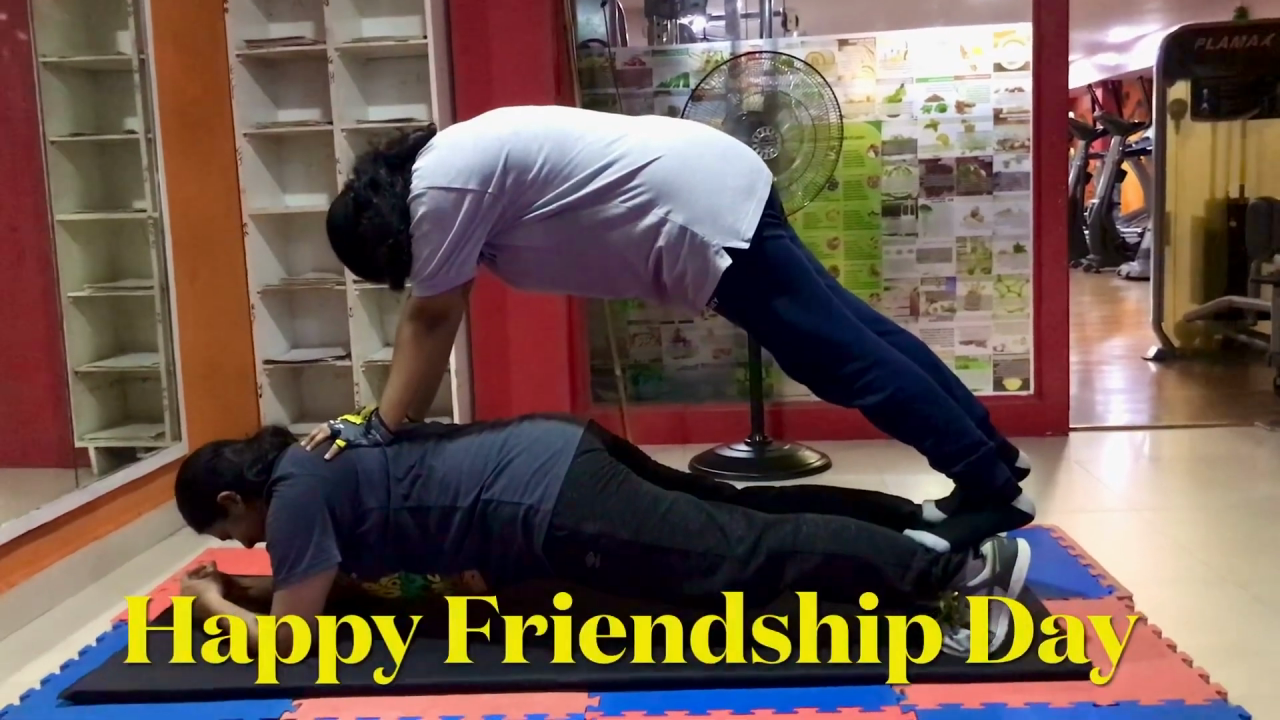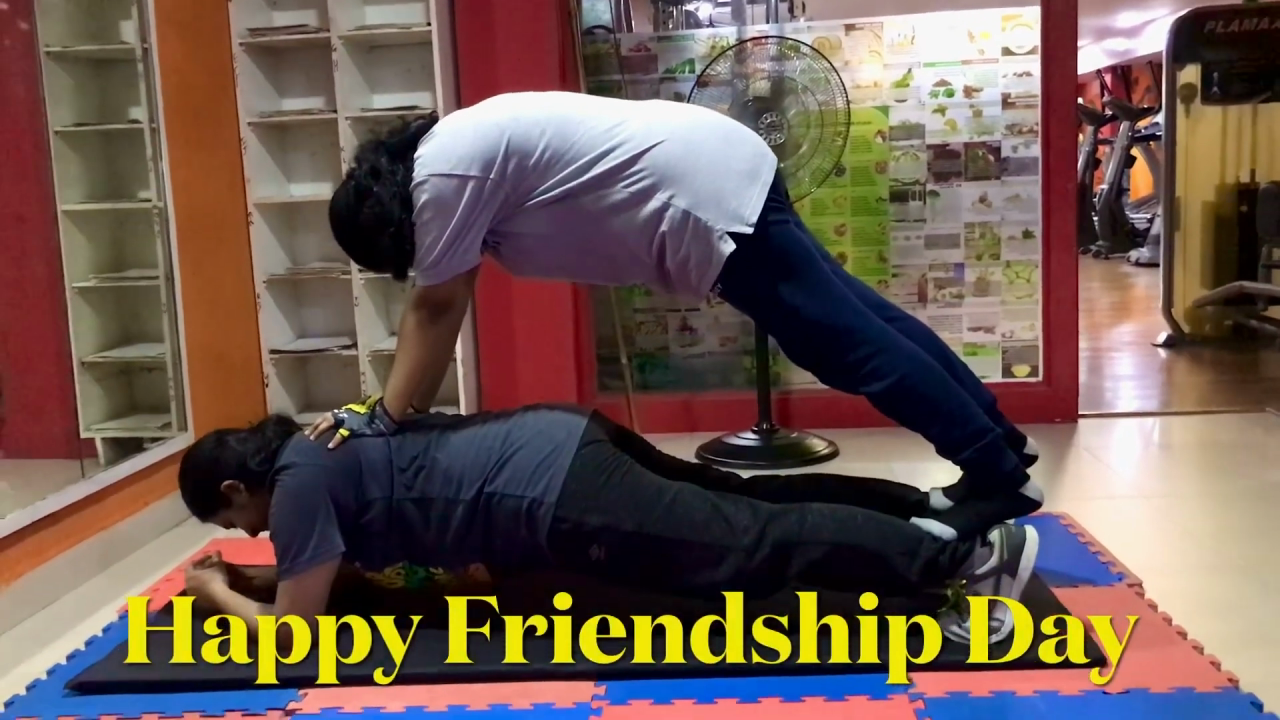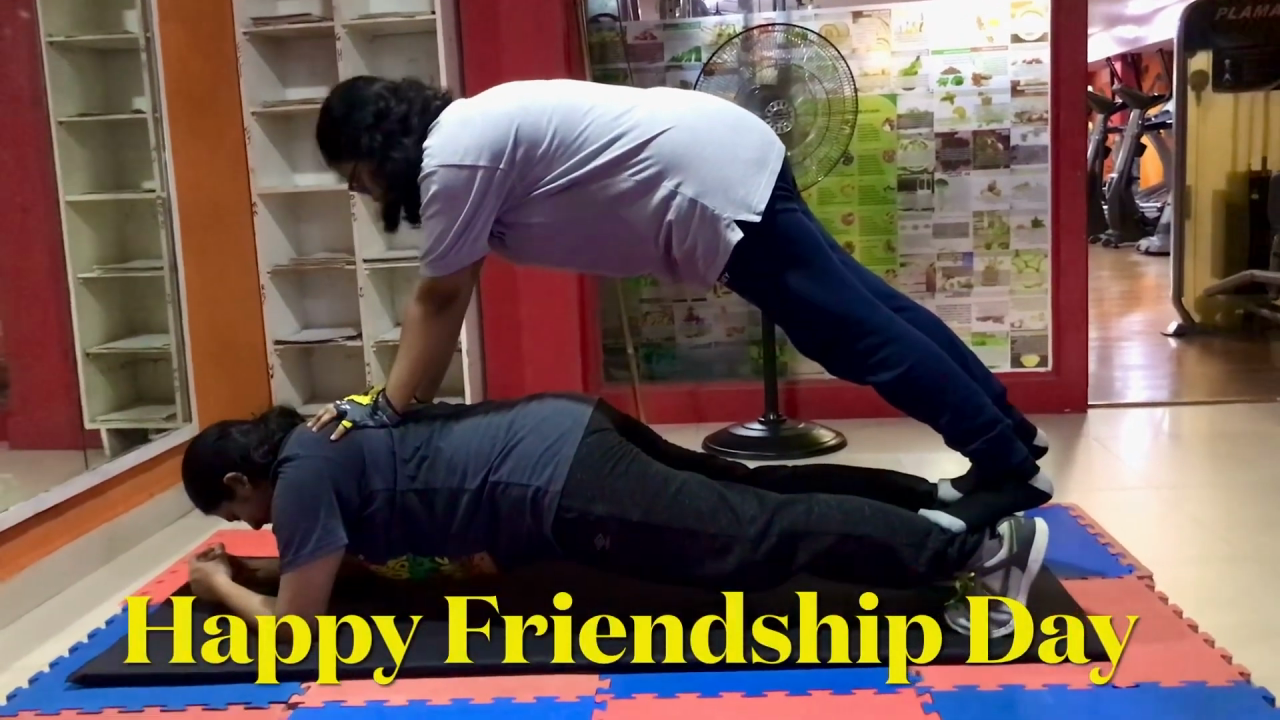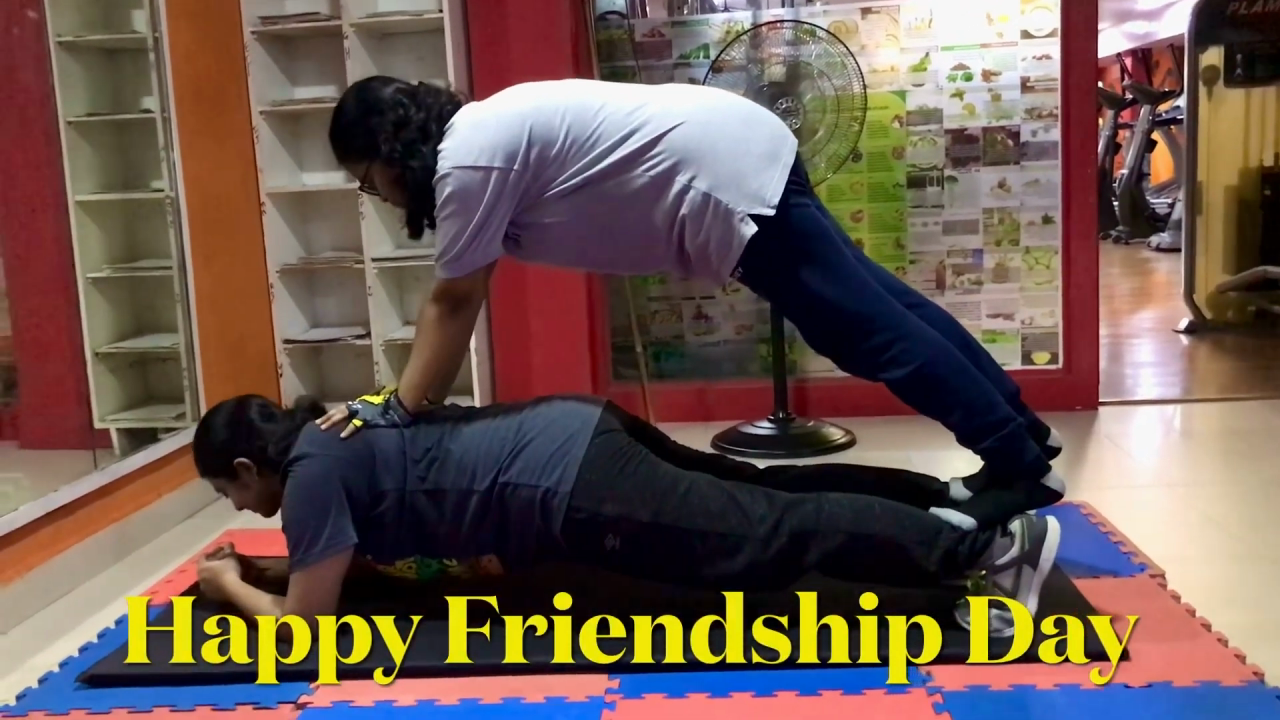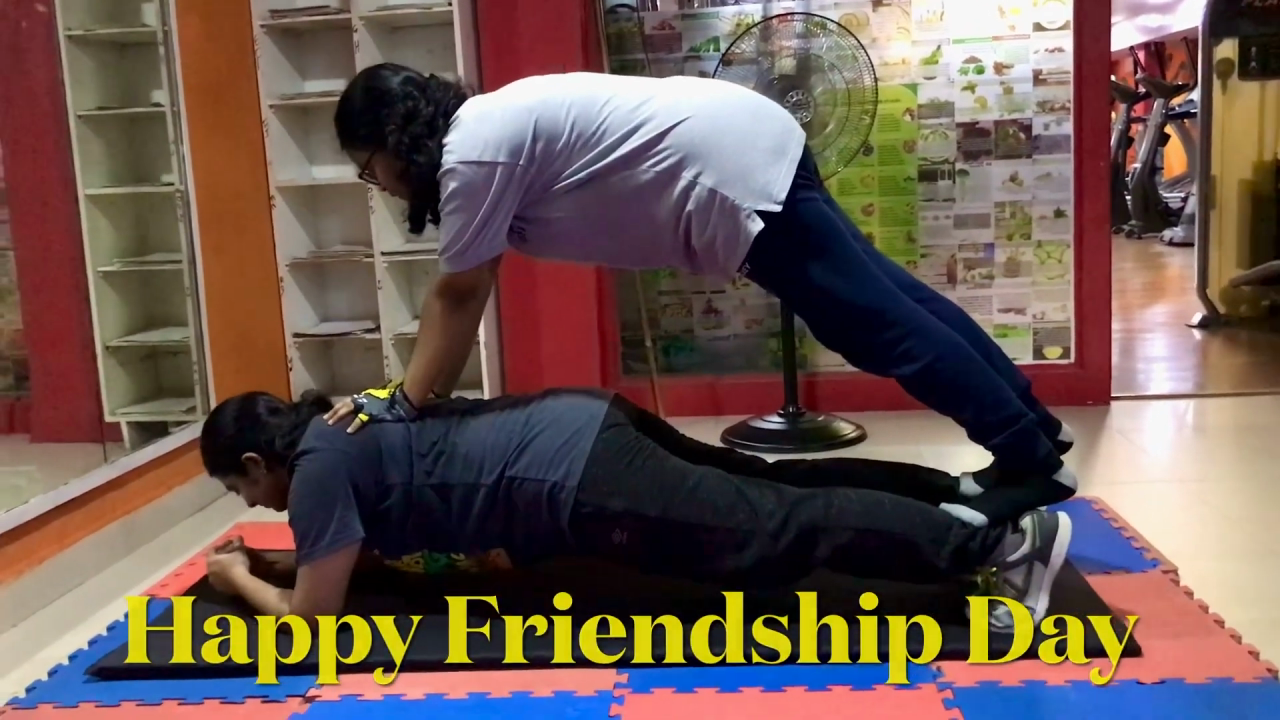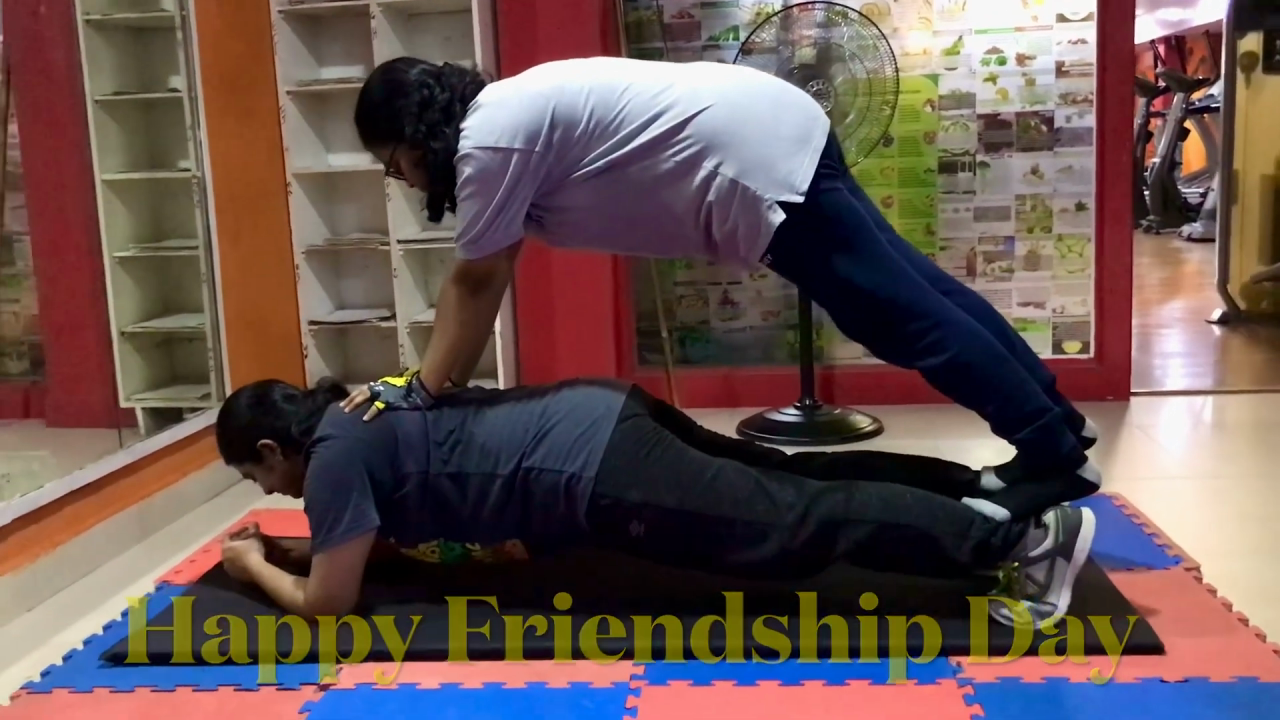
dt=0.5s
person 1, frame 1
left shoulder: (295, 494)
right shoulder: (314, 461)
left elbow: (292, 638)
right elbow: (346, 568)
left wrist: (215, 605)
right wrist: (267, 578)
left hip: (549, 506)
right hip: (553, 452)
left knee: (749, 558)
right knee: (741, 519)
left ankle: (961, 567)
right ankle: (927, 526)
person 1, frame 2
left shoulder: (298, 483)
right shoulder: (317, 448)
left elbow: (295, 628)
right elbow: (333, 564)
left wrist: (219, 593)
right wrist: (273, 566)
left hip: (555, 496)
right hip: (557, 444)
left knee: (756, 547)
right knee: (747, 505)
left ankle: (971, 553)
right ankle: (934, 510)
person 1, frame 3
left shoulder: (302, 475)
right shoulder: (322, 441)
left elbow: (298, 621)
left wrist: (222, 585)
right wrist: (277, 560)
left hip: (561, 487)
right hip: (562, 432)
left knee: (765, 538)
right knee: (755, 498)
left ankle: (980, 546)
right ankle: (941, 504)
person 1, frame 4
left shoulder: (312, 473)
right shoulder: (330, 436)
left elbow: (306, 620)
right elbow: (355, 546)
left wrist: (231, 585)
right wrist: (287, 556)
left hip: (573, 488)
right hip: (573, 436)
left knee: (775, 538)
right knee: (764, 497)
left ankle: (993, 544)
right ankle: (952, 501)
person 1, frame 5
left shoulder: (320, 468)
right shoulder: (339, 430)
left elbow: (314, 616)
right elbow: (353, 545)
left wrist: (241, 579)
right wrist: (291, 551)
left hip: (580, 484)
right hip: (579, 428)
left knee: (785, 533)
right knee: (775, 492)
left ankle: (1003, 540)
right ankle: (966, 498)
person 1, frame 6
left shoulder: (334, 455)
right shoulder: (353, 416)
left elbow: (329, 601)
right elbow: (377, 529)
left wrist: (255, 566)
right wrist: (305, 539)
left hip: (596, 473)
right hip: (597, 419)
left knee: (801, 527)
right knee: (793, 485)
left ankle: (1024, 535)
right ankle: (984, 491)
person 2, frame 1
left shoulder: (440, 184)
right shoulder: (457, 163)
left elbow: (429, 321)
right elbow: (435, 317)
left wrist: (379, 432)
right wrist: (386, 423)
left hip: (702, 212)
right hip: (716, 183)
left knee: (847, 360)
right knee: (853, 334)
left ankle: (992, 488)
right ankle: (993, 458)
person 2, frame 2
left shoulder: (443, 170)
right shoulder: (461, 152)
left elbow: (435, 310)
right elbow: (440, 305)
left wrist: (383, 423)
right wrist: (390, 413)
left hip: (706, 194)
right hip: (720, 169)
left knee: (852, 346)
right knee: (858, 320)
left ankle: (999, 476)
right ankle: (1001, 444)
person 2, frame 3
left shoulder: (452, 156)
right shoulder: (466, 131)
left elbow: (440, 300)
right elbow: (443, 298)
left wrist: (385, 413)
right wrist: (390, 406)
left hip: (713, 185)
right hip: (726, 156)
left knee: (861, 335)
right knee: (868, 311)
left ankle: (1009, 466)
right ankle: (1009, 434)
person 2, frame 4
left shoulder: (467, 159)
right shoulder: (479, 135)
left elbow: (454, 303)
right elbow: (456, 299)
left wrist: (397, 413)
right wrist: (403, 405)
left hip: (726, 177)
right hip: (739, 152)
left knee: (873, 331)
right knee: (880, 306)
left ankle: (1021, 466)
right ankle: (1022, 433)
person 2, frame 5
left shoulder: (472, 152)
right shoulder: (484, 128)
left elbow: (458, 297)
right elbow: (462, 294)
left wrist: (402, 406)
right wrist: (411, 400)
left hip: (734, 171)
right hip: (749, 144)
left knee: (883, 325)
right knee: (889, 301)
left ankle: (1033, 460)
right ankle: (1033, 429)
person 2, frame 6
left shoulder: (489, 139)
right shoulder: (505, 115)
left elbow: (476, 284)
right elbow: (482, 279)
left wrist: (422, 398)
right wrist: (434, 390)
left hip: (757, 158)
right hip: (774, 130)
left knee: (907, 317)
right knee: (915, 291)
left ankle: (1056, 455)
right ankle: (1057, 423)
